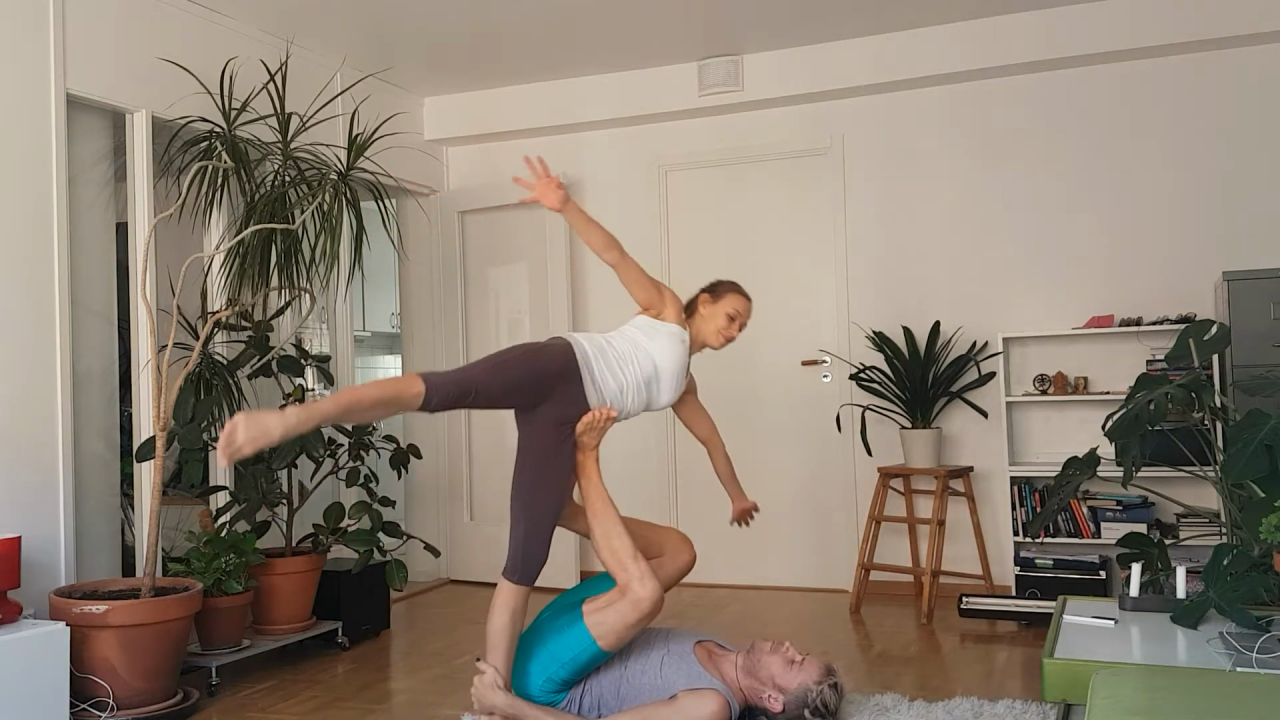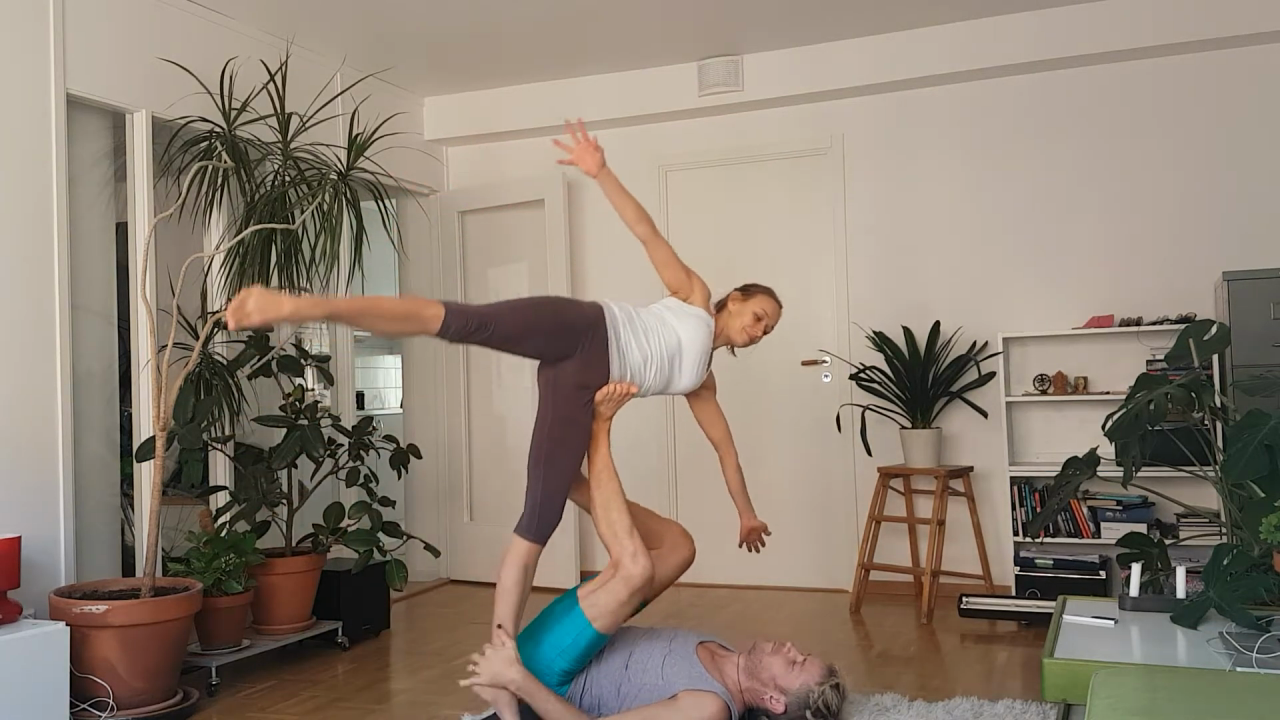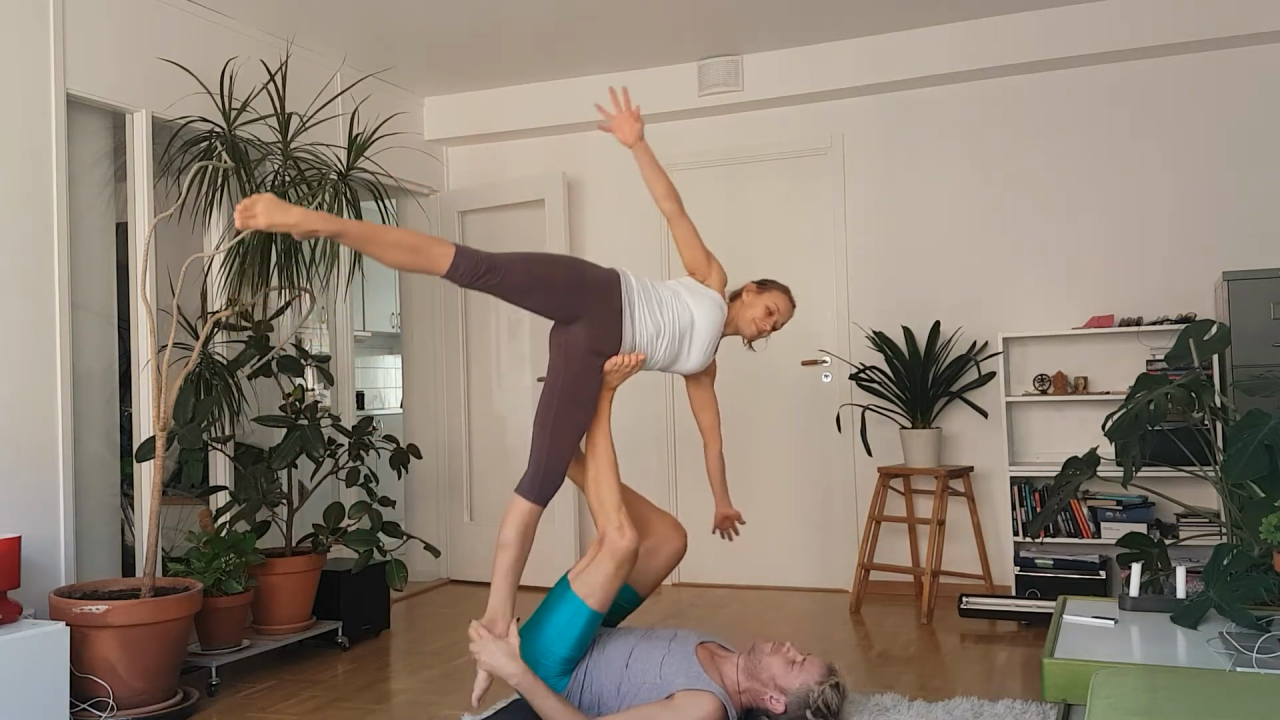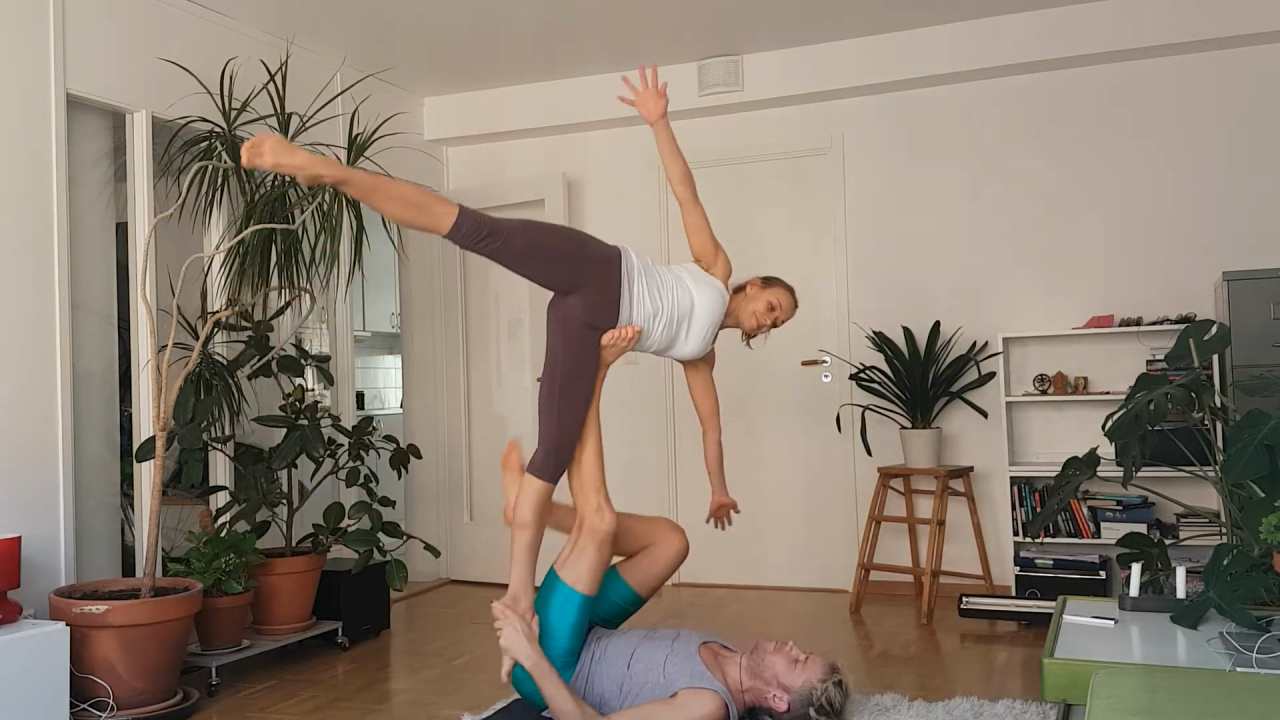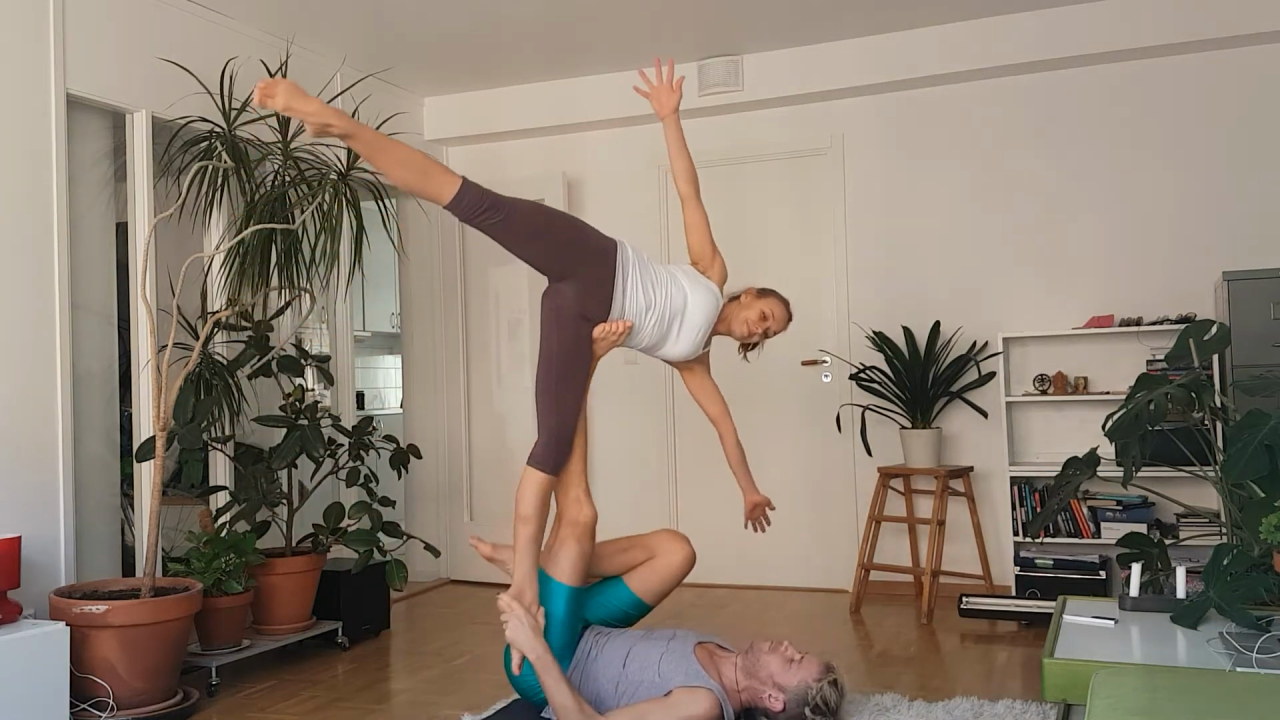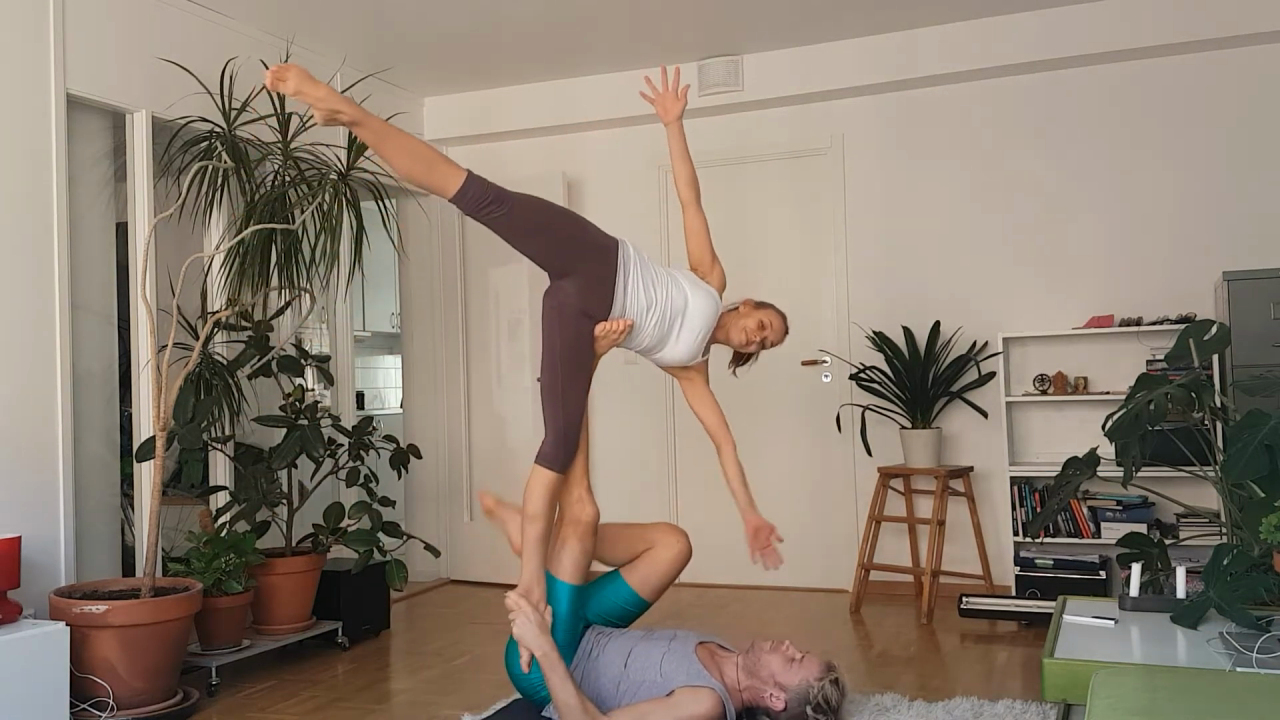
dt=0.3s
person 1, frame 1
left shoulder: (682, 384)
right shoulder: (664, 306)
left elbow: (709, 432)
right elbow: (614, 253)
left wrist: (735, 491)
right wrist: (566, 206)
left hip: (564, 417)
right hip: (558, 366)
left knee: (526, 561)
right knee: (441, 388)
right ankle: (289, 419)
person 1, frame 2
left shoulder: (699, 376)
right shoulder: (692, 291)
left elbow: (722, 439)
right elbow: (645, 232)
left wrist: (744, 507)
right wrist: (601, 173)
left hip: (587, 383)
right hip: (574, 328)
left knee: (540, 518)
right knee: (457, 320)
right ankle: (300, 306)
person 1, frame 3
left shoulder: (703, 363)
right shoulder: (712, 275)
left elbow: (711, 432)
right elbow: (672, 209)
left wrist: (722, 500)
right wrist: (637, 144)
left hip: (595, 347)
right hip: (598, 295)
left knee: (542, 480)
right knee: (474, 267)
left ankle: (495, 625)
right ankle: (316, 221)
person 1, frame 4
left shoulder: (700, 351)
right shoulder: (716, 266)
left elbow: (709, 416)
right elbow: (685, 193)
left wrist: (719, 487)
right wrist: (658, 121)
left hip: (591, 323)
right hip: (598, 271)
left knee: (555, 452)
right knee: (473, 227)
left ankle: (519, 592)
right ankle: (320, 169)
person 1, frame 5
left shoulder: (693, 356)
right shoulder: (712, 271)
left elbow: (722, 419)
right elbow: (688, 191)
left wrist: (749, 489)
right wrist: (671, 119)
left hip: (583, 312)
right hip: (595, 262)
left knee: (554, 441)
right knee: (482, 204)
right ankle: (338, 122)
person 1, frame 6
left shoulder: (691, 366)
right shoulder: (711, 278)
left elbow: (722, 436)
right elbow: (690, 199)
left wrist: (751, 513)
right wrist: (674, 127)
left hip: (583, 313)
right hip: (597, 260)
left knee: (562, 440)
right knee: (482, 196)
right ankle: (348, 110)
person 2, frame 1
right shoulder: (732, 663)
left hip: (543, 676)
left knee: (644, 592)
right knee: (678, 550)
left ankle: (585, 460)
right ankle: (560, 506)
person 2, frame 2
right shoulder: (733, 665)
left wrist: (515, 679)
left hip: (544, 668)
right hip: (585, 652)
left knee: (635, 565)
right knee: (677, 545)
left ankle: (598, 429)
person 2, frame 3
right shoulder: (733, 666)
left wrist: (515, 671)
left hip: (547, 668)
right hip: (589, 643)
left knee: (620, 539)
right knee: (668, 538)
left ankle: (600, 401)
person 2, frame 4
right shoulder: (737, 666)
left wrist: (532, 656)
left hip: (548, 668)
right hip: (586, 643)
left knee: (599, 521)
right knee: (668, 537)
left ankle: (593, 373)
person 2, frame 5
right shoulder: (731, 664)
left wrist: (535, 649)
left hip: (542, 670)
right hip: (586, 639)
left knee: (579, 516)
right knee: (675, 549)
person 2, frame 6
right shoulder: (731, 662)
left wrist: (544, 647)
left hip: (547, 665)
right hip: (577, 645)
left knee: (581, 511)
right knee: (672, 542)
